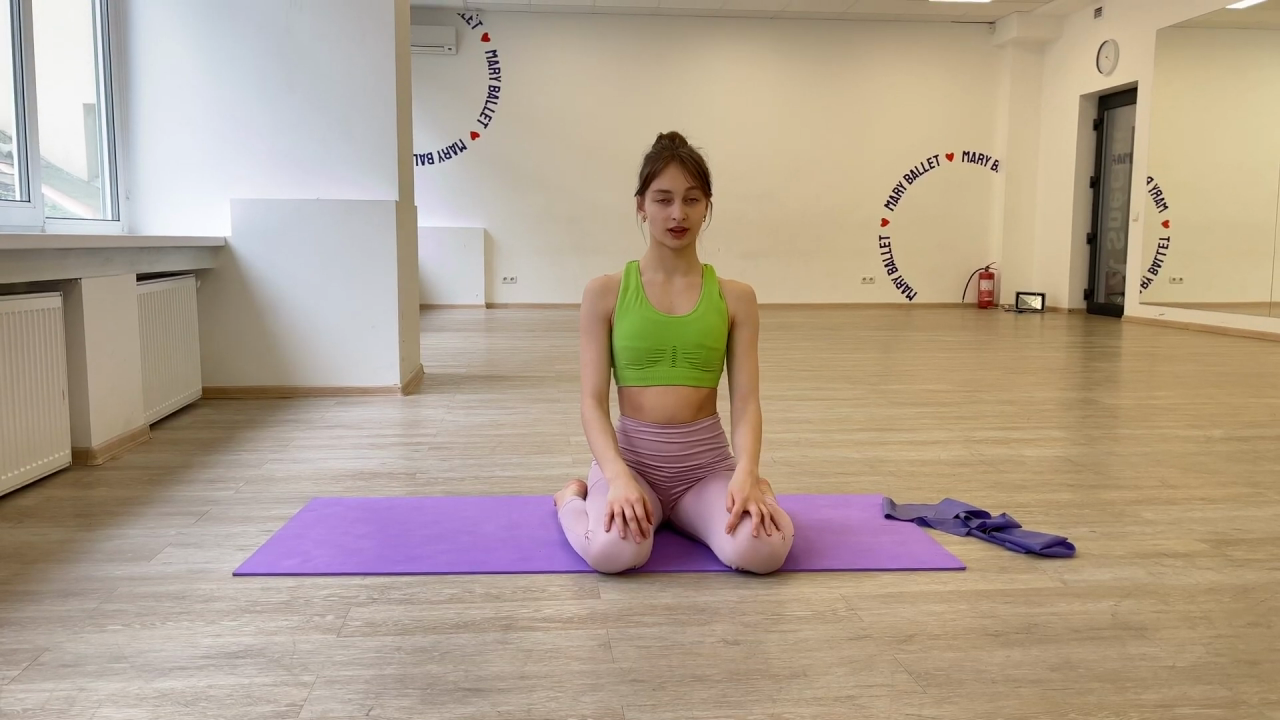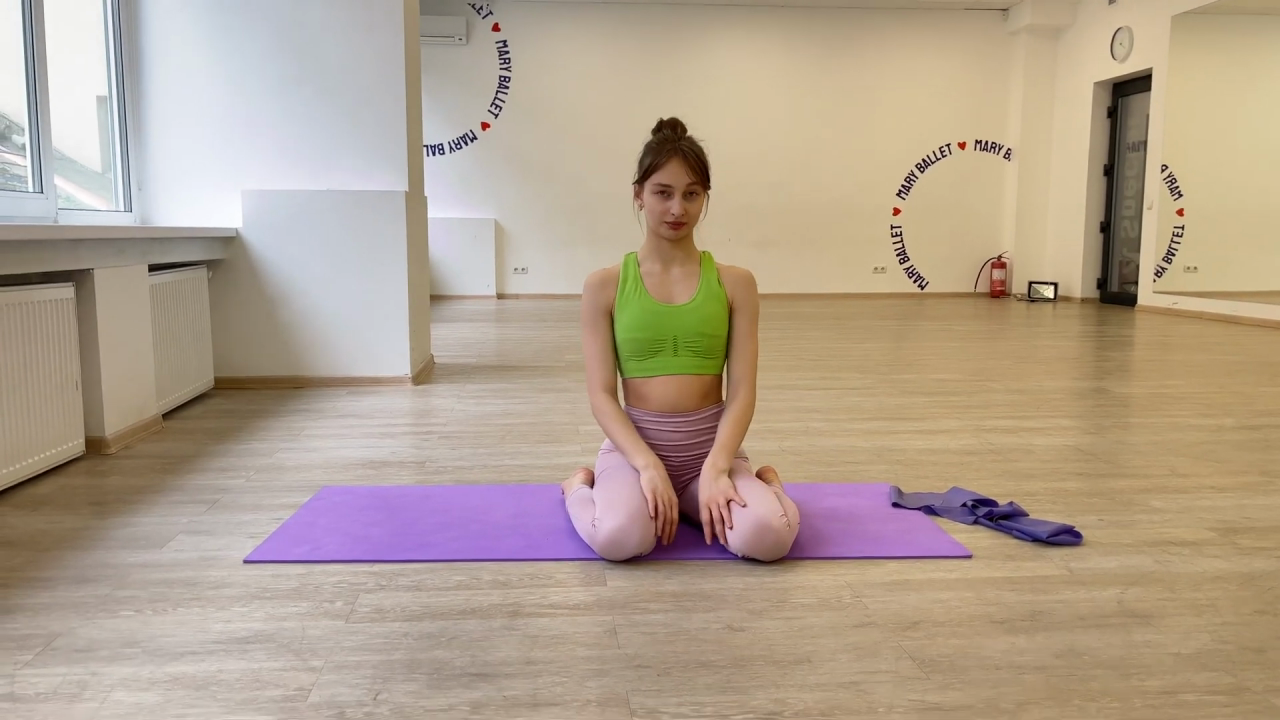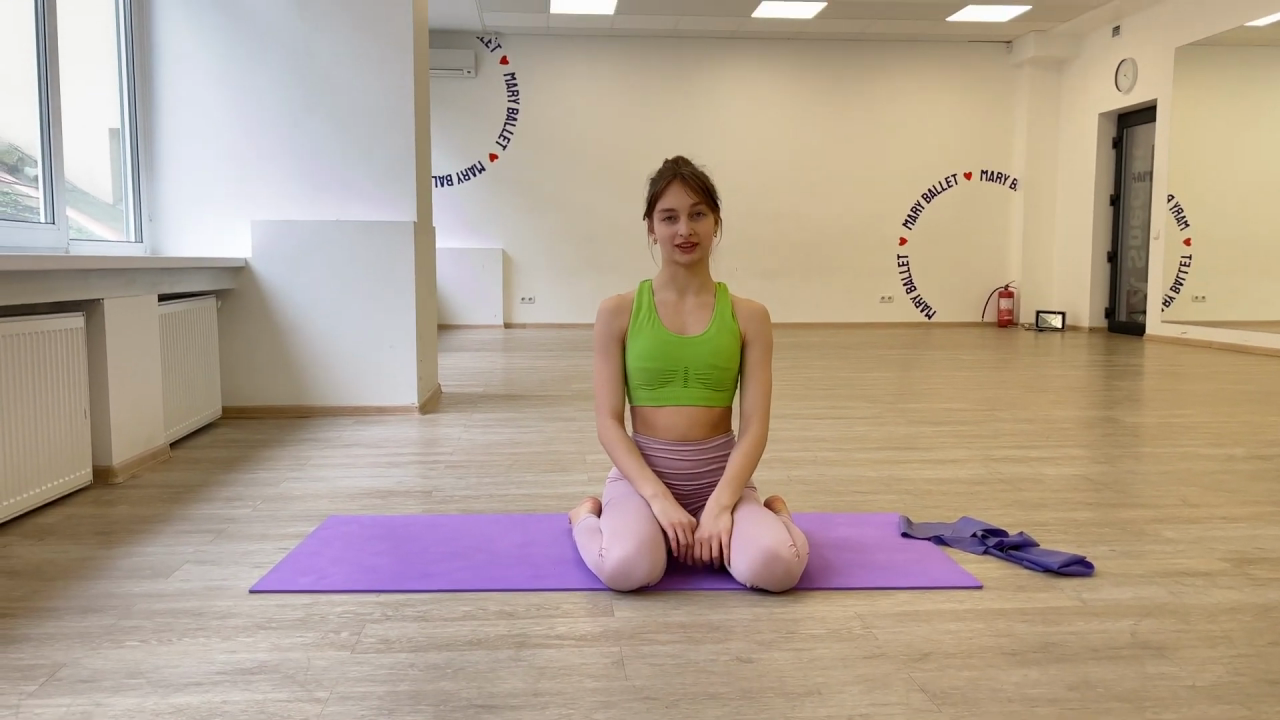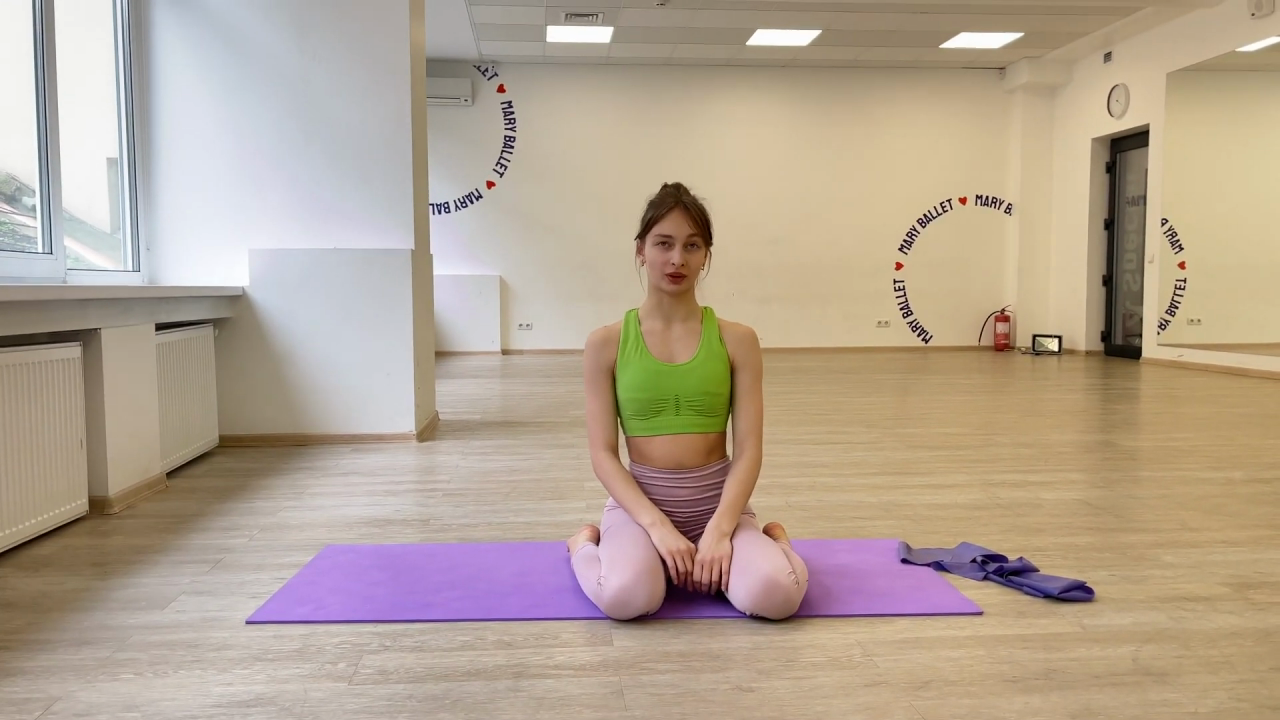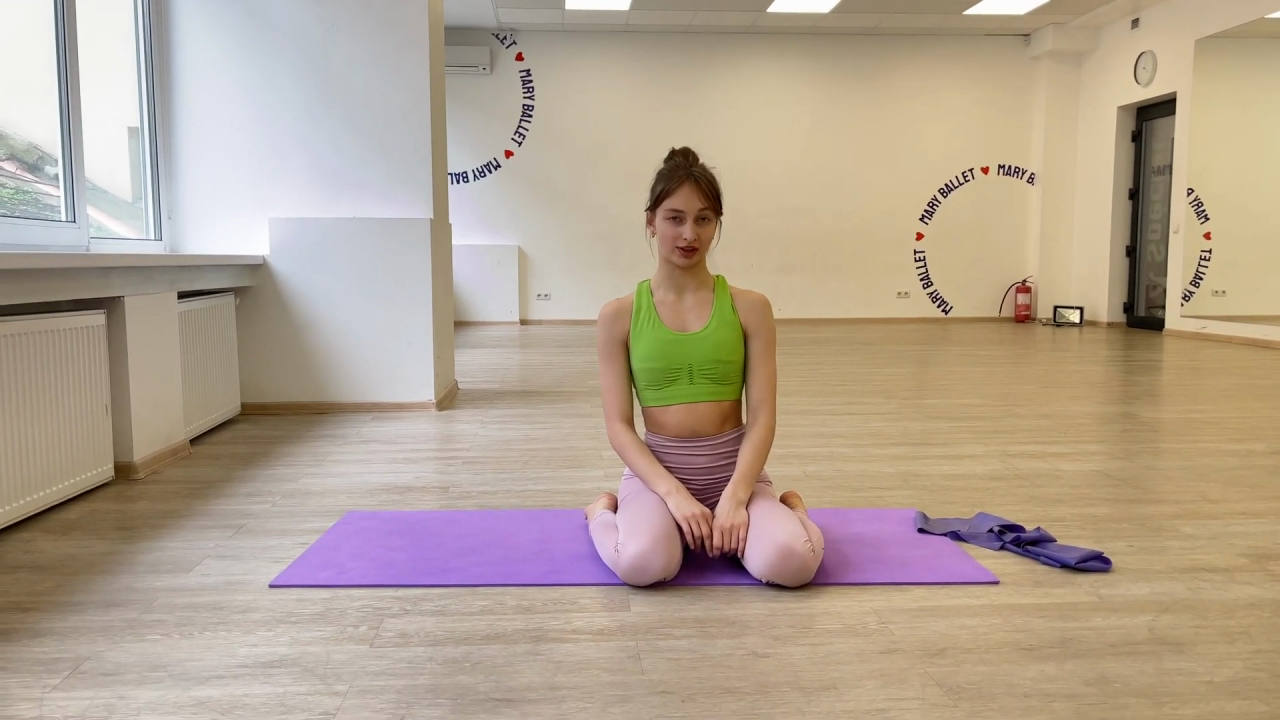
dt=1s
person 1, frame 1
left shoulder: (735, 298)
right shoulder: (605, 292)
left elbow: (746, 401)
right elbow: (593, 400)
left wrist: (745, 472)
right wrist: (617, 476)
left hip: (707, 459)
right hip: (631, 454)
left knee: (762, 550)
right knee: (611, 551)
right ankle: (572, 499)
person 1, frame 2
left shoulder: (735, 283)
right shoulder: (604, 285)
left elbow: (742, 392)
right elbow: (602, 395)
left wrist: (715, 469)
right wrist: (649, 465)
left hip: (712, 444)
right hip: (635, 443)
left knee: (766, 537)
right knee: (620, 538)
left ankle: (764, 483)
right ankle: (581, 487)
person 1, frame 3
left shoulder: (749, 316)
right shoulder: (617, 312)
left elbow: (754, 426)
right elbow: (609, 422)
left wrist: (719, 504)
right wrist: (660, 499)
left hip: (719, 474)
right hip: (641, 472)
left knee: (774, 567)
right knee: (626, 569)
left ankle: (772, 513)
right ankle: (588, 516)
person 1, frame 4
left shoulder: (737, 340)
right shoulder: (606, 343)
left elbow: (748, 450)
right elbow: (603, 454)
left wrist: (719, 530)
right wrist: (658, 525)
left hip: (717, 500)
right hip: (639, 500)
left knee: (774, 595)
right knee: (625, 597)
left ankle: (771, 540)
right ankle: (586, 544)
person 1, frame 5
left shoulder: (750, 308)
right shoulder: (619, 315)
left elbow: (762, 417)
right elbow: (618, 425)
left wrist: (735, 496)
right wrist: (672, 492)
left hip: (733, 468)
right hip: (656, 468)
left knee: (789, 562)
right knee: (643, 563)
left ankle: (787, 508)
right ankle: (605, 512)
